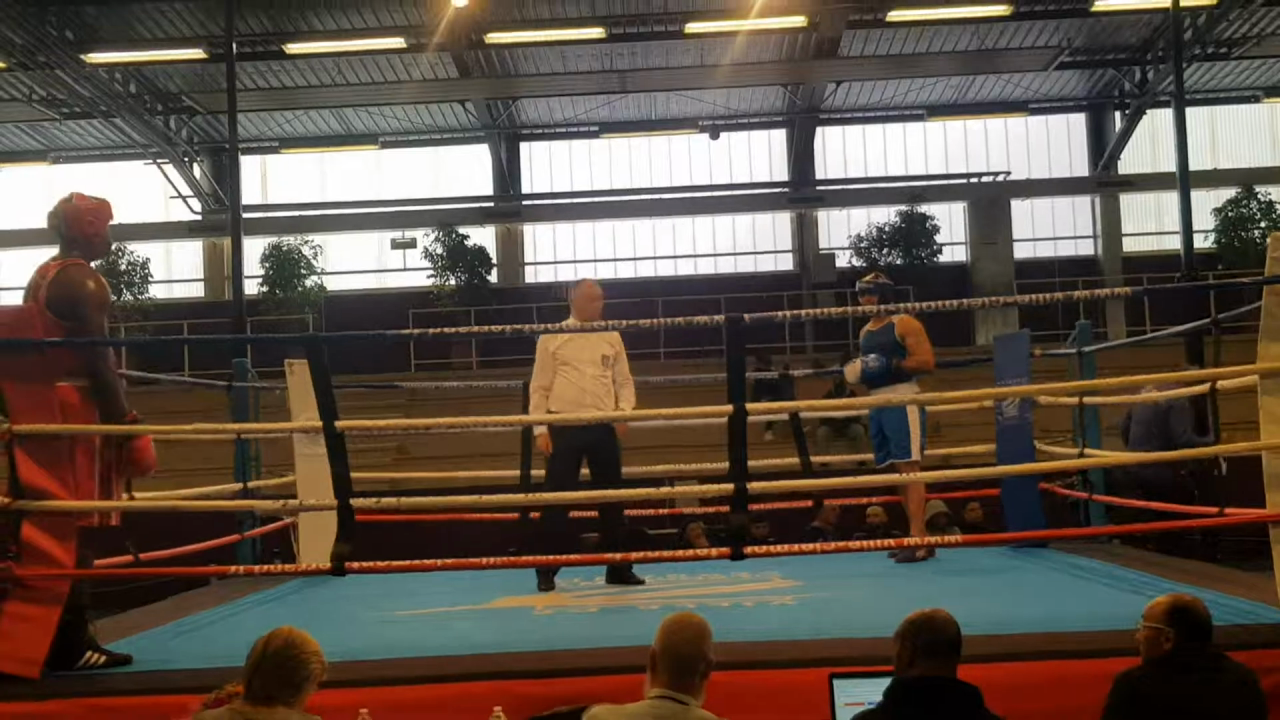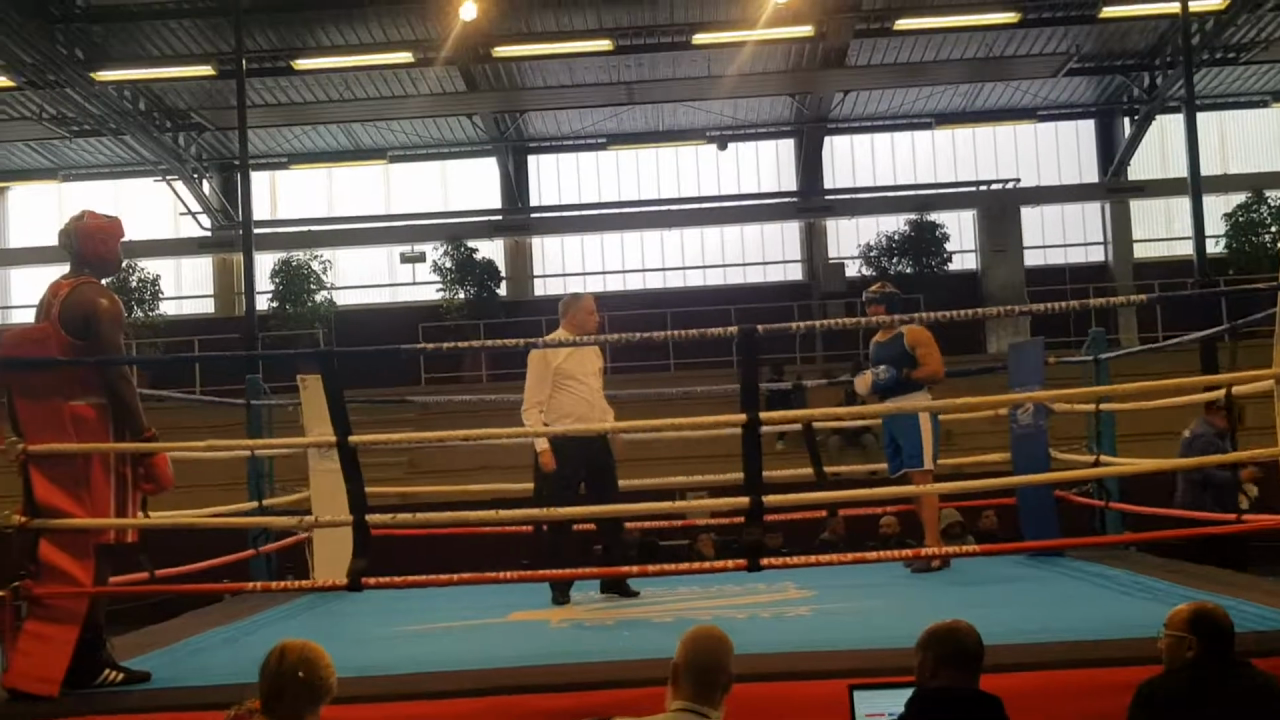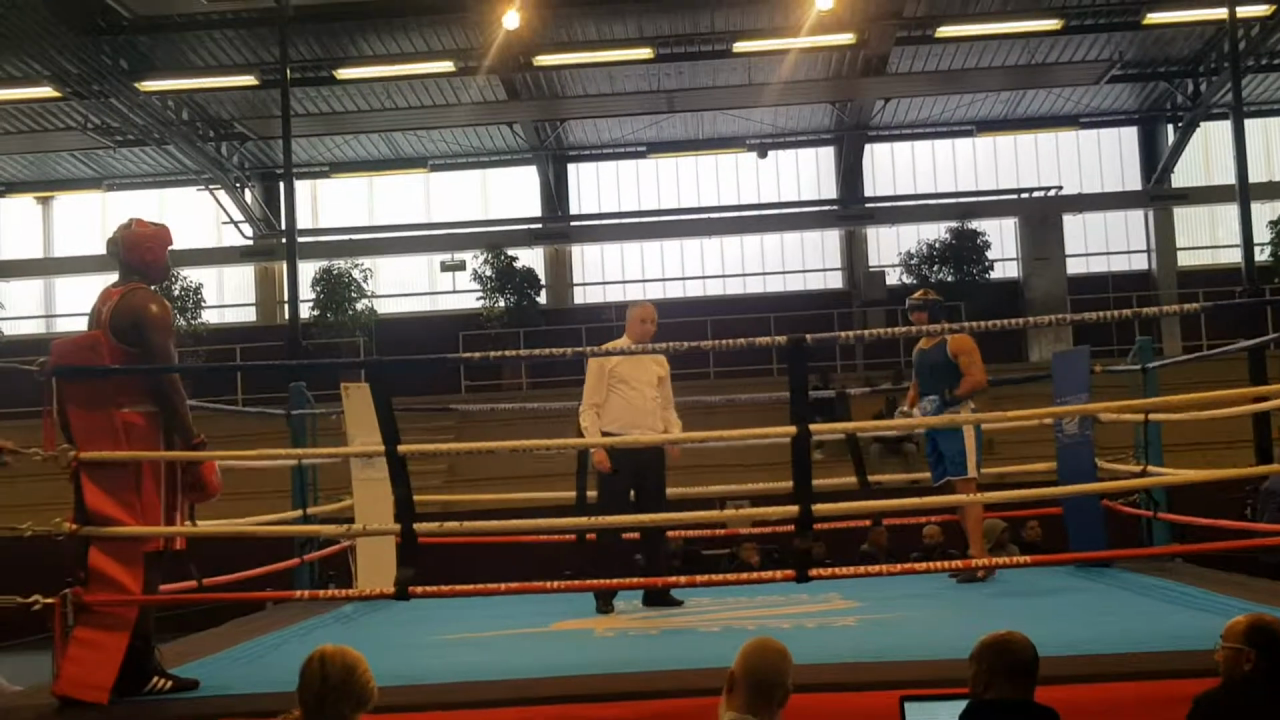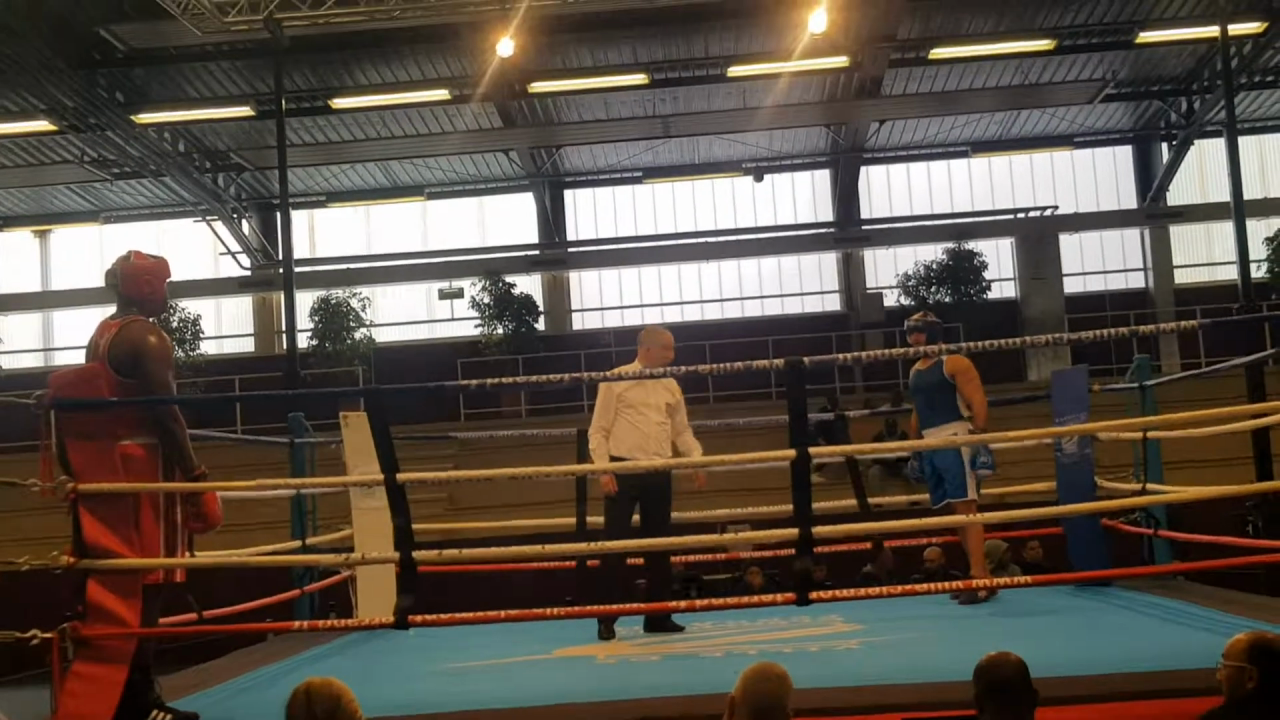
dt=0.5s
person 1, frame 1
left shoulder: (40, 277)
right shoulder: (84, 282)
right elbow: (99, 361)
right wrist: (129, 427)
left hip: (41, 417)
right hip: (75, 417)
left knee: (47, 528)
right knee: (69, 530)
left ankle: (65, 640)
right ankle: (64, 643)
person 1, frame 2
left shoulder: (51, 296)
right shoulder: (98, 301)
left elbow: (46, 373)
right elbow: (116, 378)
right wrist: (148, 443)
left hip: (53, 436)
right hip: (90, 435)
left knee: (64, 546)
right knee: (87, 547)
left ankle: (83, 657)
right ankle: (82, 660)
person 1, frame 3
left shoulder: (103, 303)
right shoulder: (148, 307)
left elbow: (103, 377)
right elbow: (165, 382)
right wrist: (195, 448)
left hip: (106, 441)
right hip: (142, 439)
left knee: (115, 553)
right knee: (138, 553)
left ankle: (132, 665)
right ankle: (131, 668)
person 1, frame 4
left shoulder: (100, 336)
right shoulder: (146, 338)
left elbow: (103, 408)
right elbow: (164, 414)
right wrist: (197, 478)
left hip: (105, 474)
right hip: (140, 470)
left knee: (117, 586)
right knee: (139, 587)
person 2, frame 1
left shoulder: (611, 337)
right shoulder: (552, 337)
left elbow: (624, 381)
right elbow: (539, 388)
left wrist: (624, 411)
right wrist: (541, 429)
left hip: (603, 427)
right hip: (563, 427)
left ankle: (618, 568)
right ankle: (547, 572)
person 2, frame 2
left shoulder: (593, 350)
right shoulder: (545, 350)
right elbow: (531, 406)
left wrist: (610, 422)
right wrist: (542, 447)
left hip: (596, 440)
right hip: (563, 442)
left knee: (609, 507)
left ankle: (614, 579)
right ankle: (561, 586)
person 2, frame 3
left shoulder: (659, 361)
right shoulder: (605, 355)
left elbow: (667, 405)
right elbow: (589, 408)
left wrist: (673, 433)
right wrist: (596, 447)
left hip: (652, 449)
right hip: (617, 448)
left knee: (654, 518)
left ankle: (656, 590)
right ankle: (605, 595)
person 2, frame 4
left shoulder: (671, 386)
right shoulder: (617, 380)
left elbow: (683, 431)
right elbow: (598, 431)
left wrist: (697, 461)
right wrist: (604, 470)
left hip: (659, 473)
right hip: (624, 471)
right knee: (615, 544)
left ankle: (657, 616)
right ankle: (606, 620)
person 3, frame 1
left shoulder: (905, 324)
right shoulder: (865, 332)
left elbow: (927, 361)
left wrist: (889, 364)
right wrist: (858, 372)
left hip: (902, 403)
right hip: (877, 406)
left knee: (909, 468)
right knee: (897, 471)
left ankle: (918, 539)
right ankle: (919, 537)
person 3, frame 2
left shoulder: (914, 333)
right shoulder: (875, 341)
left elbow: (937, 370)
left wrist: (899, 375)
right wrist: (869, 384)
left hip: (914, 412)
right hip: (889, 415)
left knee: (922, 478)
right knee: (911, 480)
left ankle: (934, 549)
right ankle: (933, 545)
person 3, frame 3
left shoulder: (958, 341)
right shoulder: (918, 349)
left elbow: (979, 380)
left wrist: (944, 399)
right wrist: (908, 409)
left hip: (957, 421)
right hip: (932, 425)
left knee: (966, 486)
right knee: (954, 490)
left ankle: (978, 558)
right ankle: (979, 556)
person 3, frame 4
left shoulder: (955, 363)
right shoulder: (915, 371)
left elbow: (978, 403)
right wrist: (916, 452)
left hip: (955, 442)
right hip: (930, 447)
left knee: (966, 507)
right knee: (955, 511)
left ankle: (980, 579)
right ankle: (981, 576)
